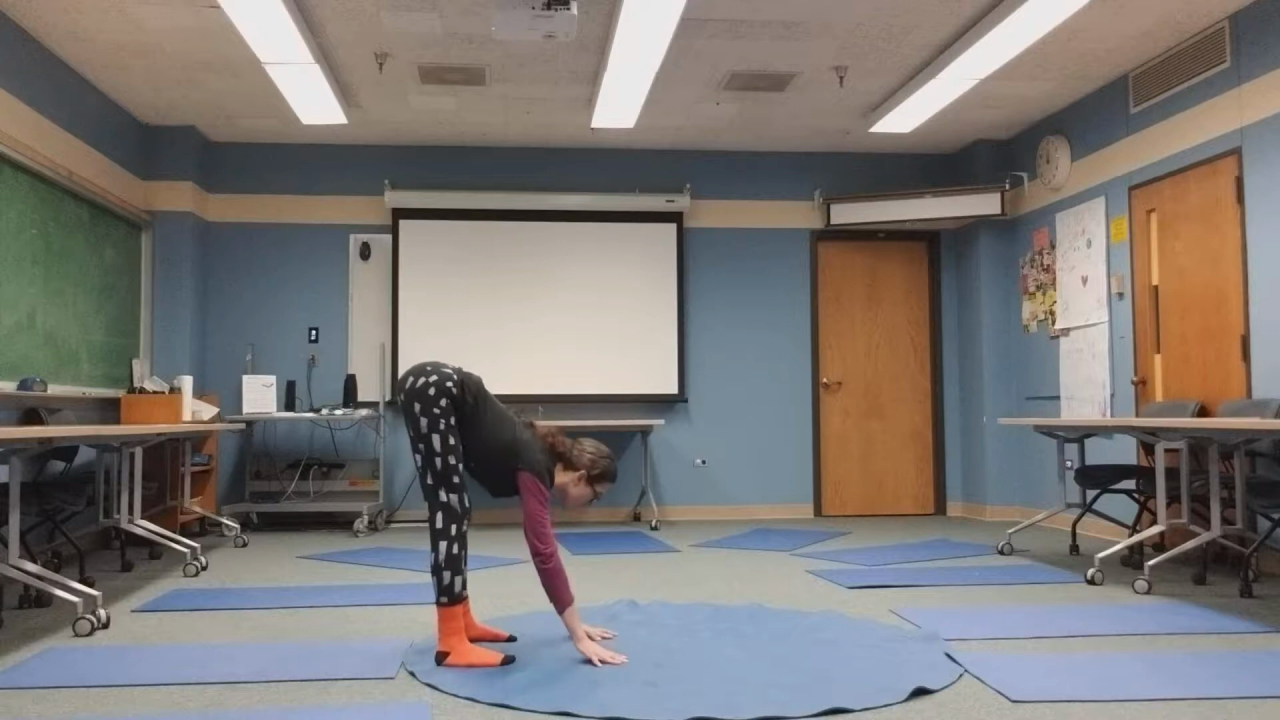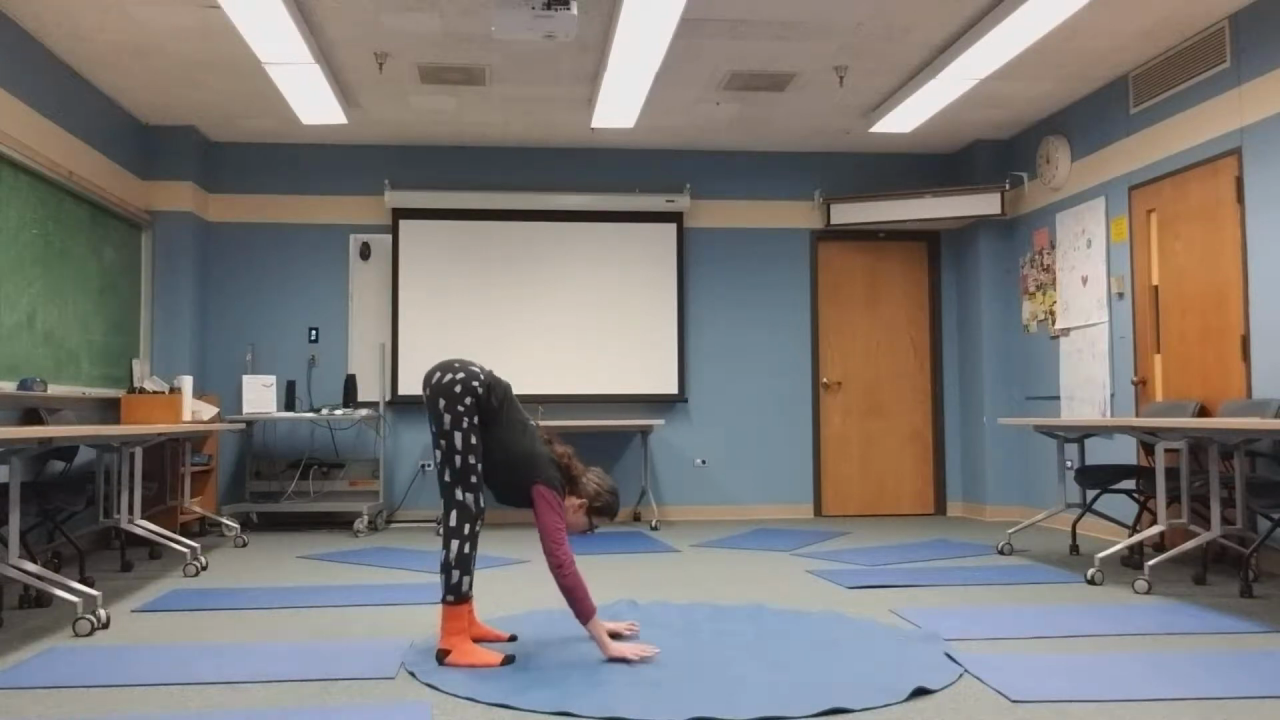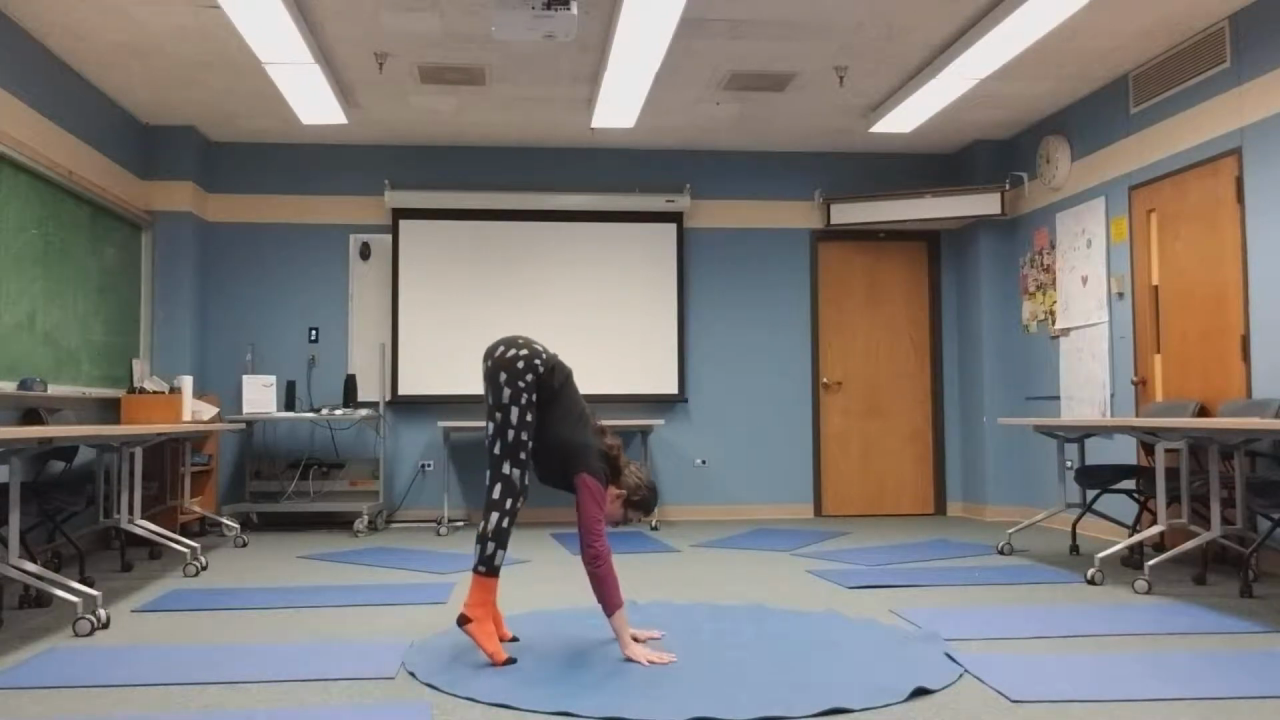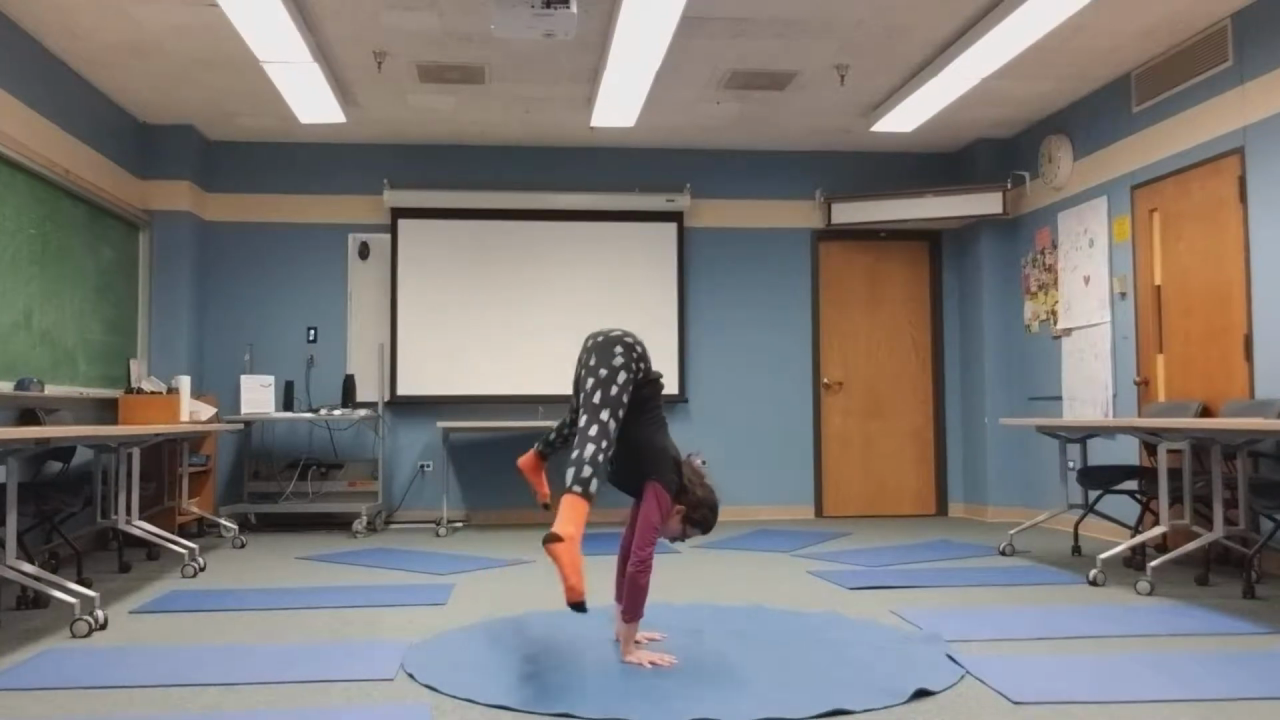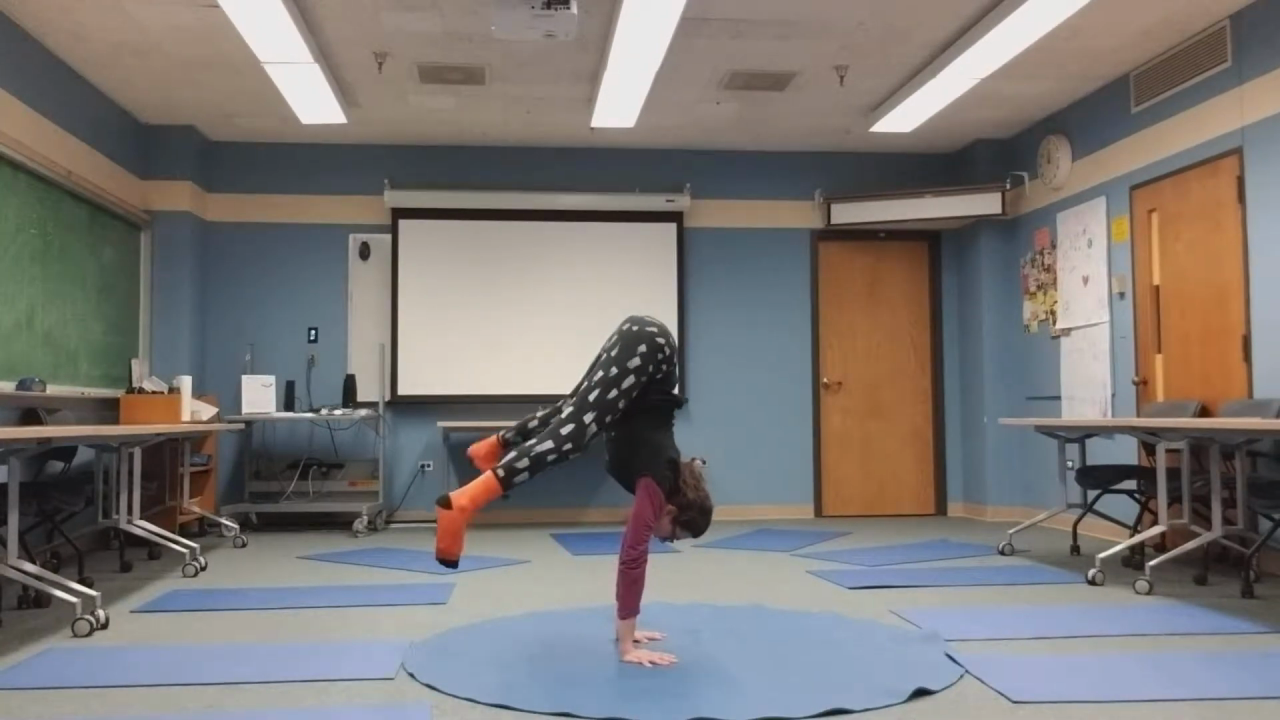
dt=0.7s
person 1, frame 1
left shoulder: (540, 461)
right shoulder: (535, 468)
left elbow: (543, 551)
right elbow: (545, 553)
left wrist: (576, 625)
right wrist: (580, 638)
left hip: (435, 391)
right hip: (431, 390)
left knee: (453, 513)
right knee: (449, 514)
left ankle: (462, 621)
right ankle: (452, 643)
person 1, frame 2
left shoulder: (553, 475)
right shoulder: (546, 483)
left elbow: (560, 560)
right elbow: (561, 563)
left wrist: (598, 625)
right wrist: (604, 642)
left hip: (463, 388)
right hip: (458, 388)
left knee: (465, 511)
right knee: (465, 513)
left ankle: (463, 620)
right ankle: (454, 640)
person 1, frame 3
left shoulder: (595, 466)
right shoulder: (593, 472)
left elbow: (593, 551)
right elbow: (596, 553)
left wrist: (624, 629)
right wrist: (626, 643)
left hip: (524, 367)
right hip: (518, 364)
left knee: (507, 489)
right knee: (509, 490)
left ankle: (485, 607)
right ankle: (478, 610)
person 1, frame 4
left shoulder: (654, 483)
right shoulder: (663, 485)
left elbow: (630, 549)
right elbow: (640, 560)
left wrist: (623, 626)
right wrist: (628, 646)
left hip: (616, 353)
left knee: (582, 424)
left ankle: (534, 461)
right ankle: (565, 534)
person 1, frame 5
left shoulder: (661, 477)
right shoulder: (657, 483)
right elbow: (633, 558)
right wrist: (626, 646)
left ankle: (496, 446)
right ankle: (464, 502)
